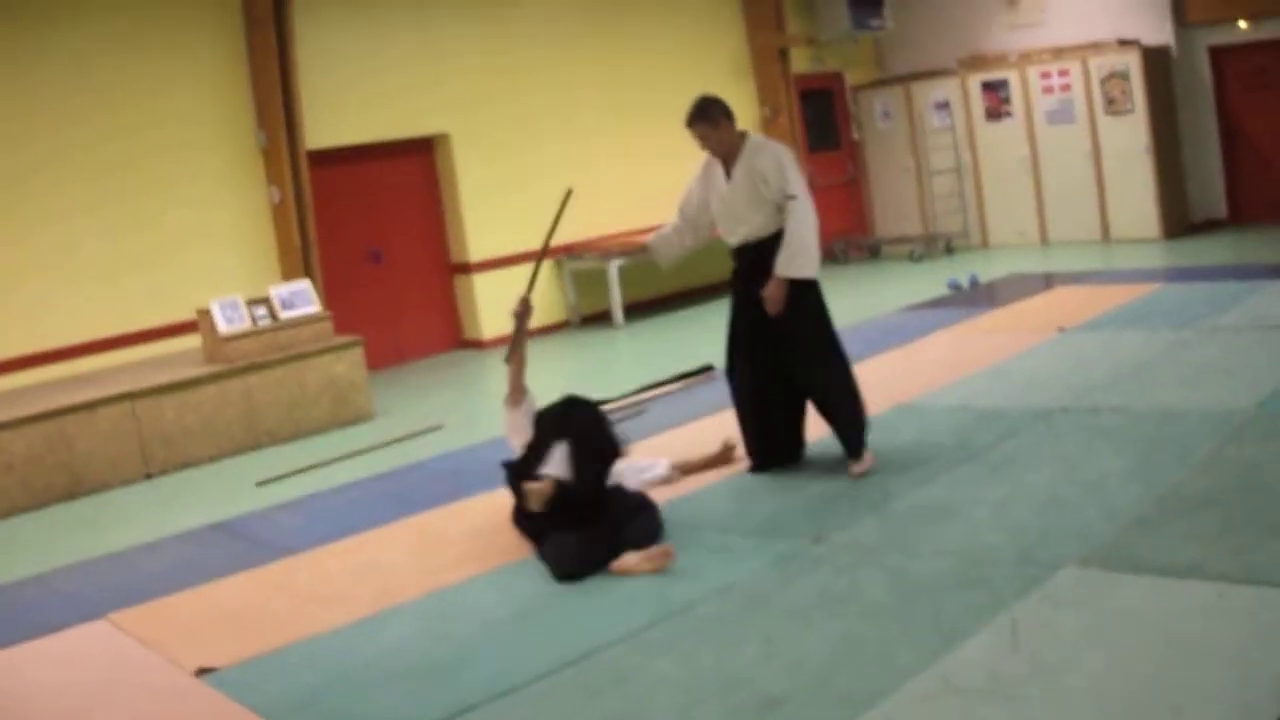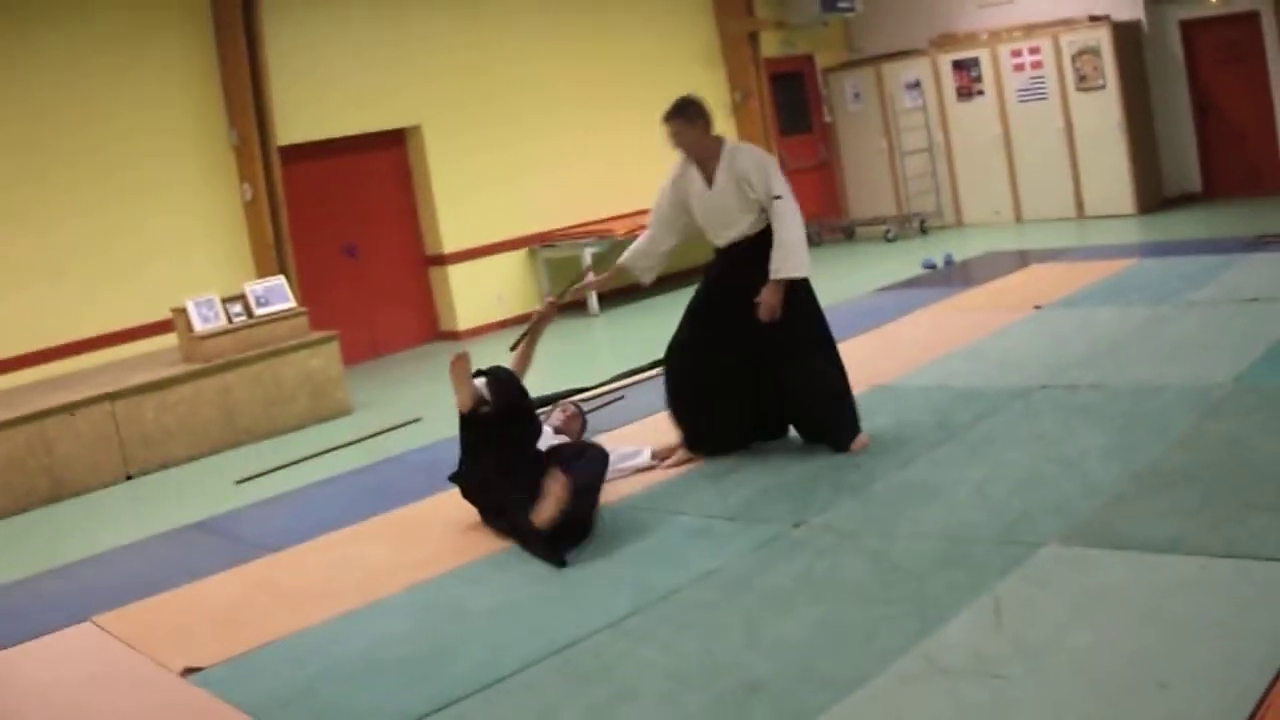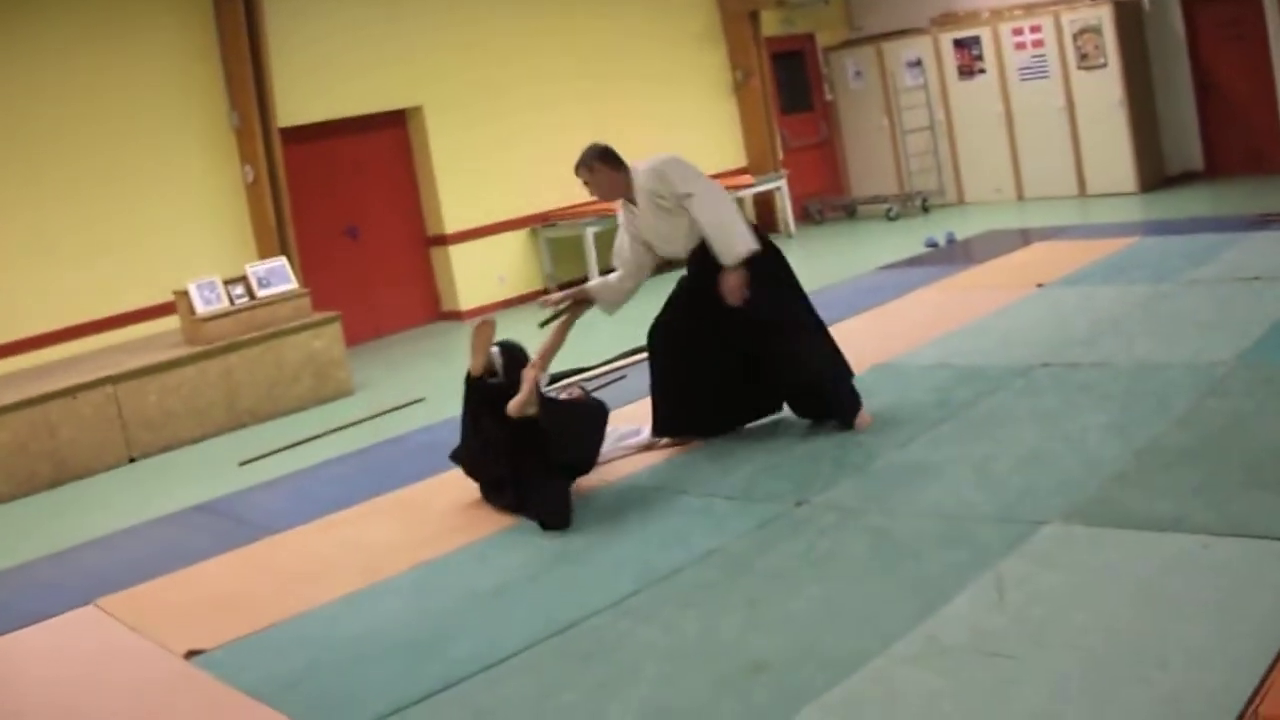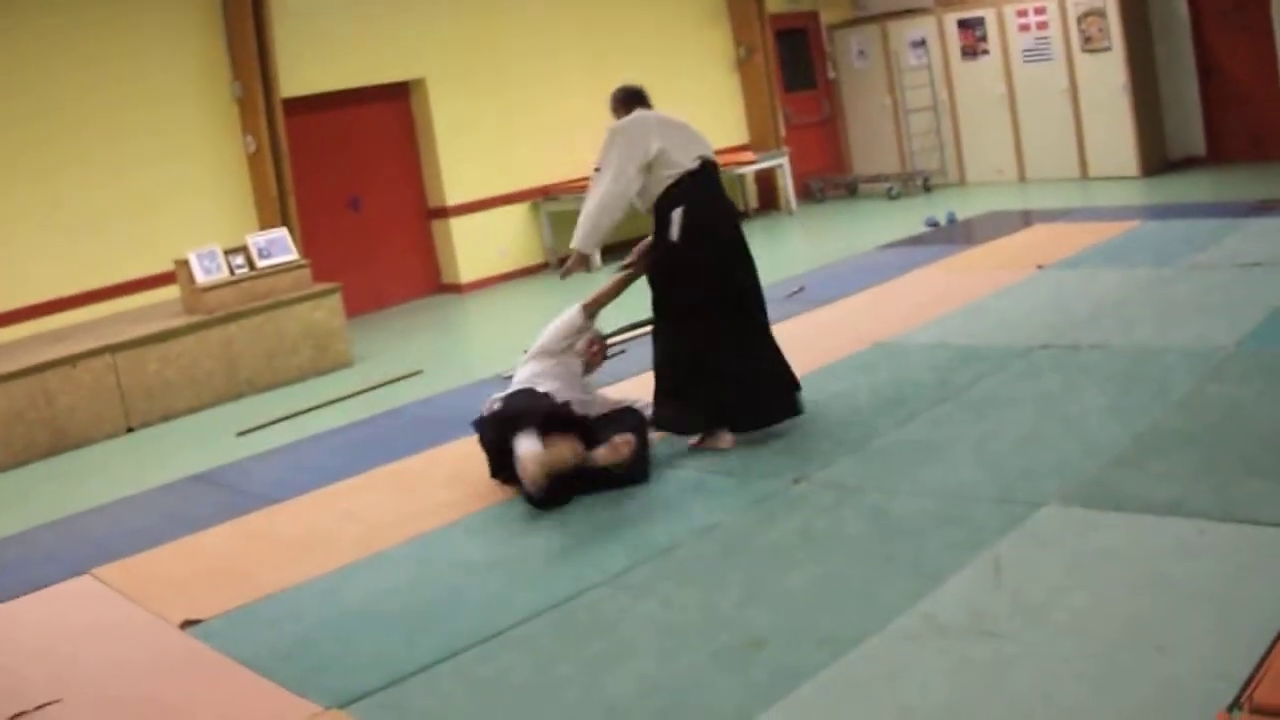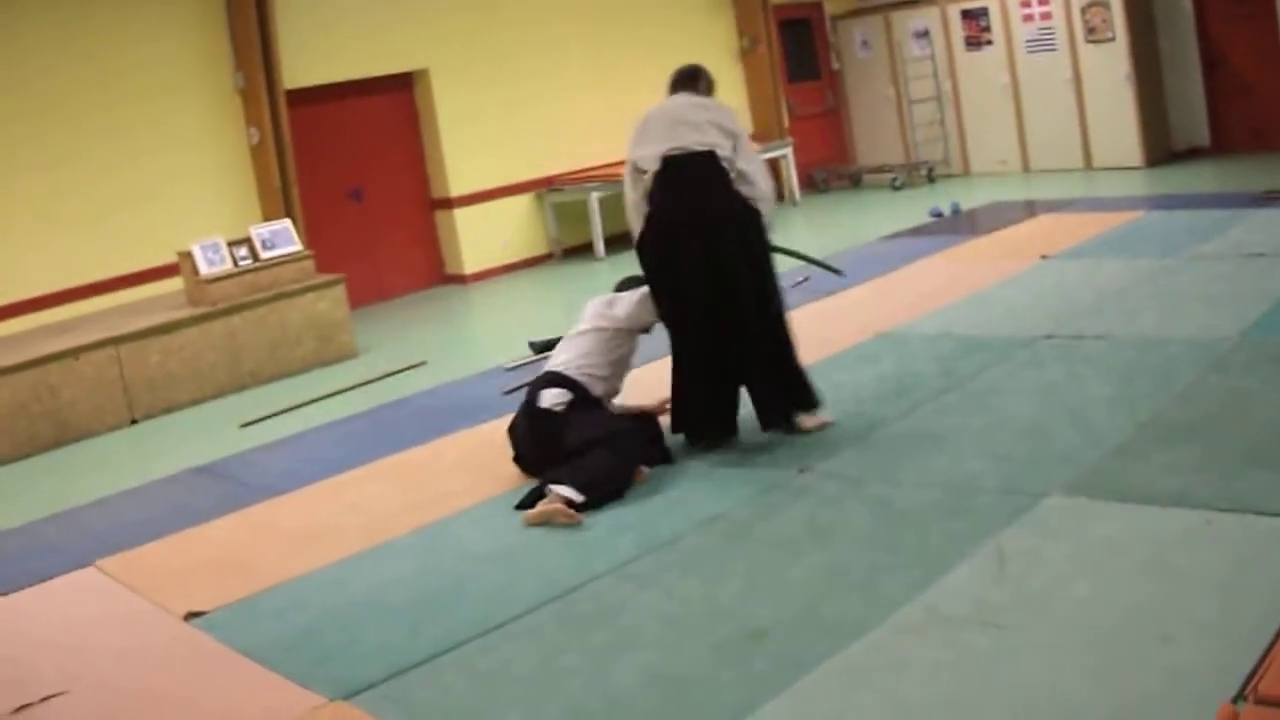
dt=0.4s
person 1, frame 1
left shoulder: (770, 156)
right shoulder: (709, 172)
left elbow: (801, 217)
right elbow: (688, 226)
left wrist: (783, 276)
left hip: (783, 268)
right hip: (748, 273)
left knee: (813, 357)
right knee: (752, 367)
left ankle: (856, 444)
right ankle: (776, 450)
person 1, frame 2
left shoulder: (750, 159)
right shoulder: (681, 177)
left elbow: (784, 216)
right elbow: (661, 231)
left wrist: (778, 281)
right wrist: (612, 273)
left hip: (771, 263)
right hip: (728, 269)
left knee: (799, 347)
right knee: (689, 353)
left ankle: (842, 430)
right ankle: (704, 438)
person 1, frame 3
left shoulder: (659, 172)
right shoulder: (627, 215)
left elbow: (713, 204)
right elbow: (630, 273)
left wrist: (734, 265)
right wrist: (582, 293)
left hip: (739, 258)
right hip: (707, 266)
left knee: (784, 328)
right knee: (671, 338)
left ankle: (845, 405)
right ankle: (690, 424)
person 1, frame 4
left shoulder: (625, 132)
right shoulder: (676, 127)
left elbow: (610, 192)
left wrist: (582, 248)
right wrist: (656, 242)
left hip: (689, 222)
right hip: (720, 214)
left knee: (688, 321)
right knee: (729, 311)
left ankle: (719, 422)
person 1, frame 5
left shoulder: (644, 126)
right shoulder: (718, 111)
left elbow: (635, 201)
right elbow: (756, 181)
left wrist: (649, 242)
right wrist: (753, 226)
left hip: (670, 214)
right hip: (722, 208)
left knee: (692, 322)
right knee: (756, 309)
left ankle: (706, 426)
right ankle: (795, 408)
person 2, frame 1
left shoulder: (611, 466)
right shoulder: (533, 438)
left elbow: (667, 468)
right elbow: (517, 394)
left wrist: (715, 459)
right wrist: (520, 327)
left knee: (638, 508)
person 2, frame 2
left shoulder: (575, 447)
right shoulder: (533, 430)
left elbow: (634, 457)
right elbow: (514, 376)
right wrist: (536, 328)
left knee: (594, 456)
left ankle: (546, 513)
right ankle: (470, 401)
person 2, frame 3
left shoulder: (577, 430)
left elbow: (629, 438)
right elbow: (541, 362)
right wrist: (572, 314)
left hip: (536, 482)
left knee: (596, 410)
left ankle: (529, 407)
right ankle: (482, 367)
person 2, frame 4
left shoulder: (585, 395)
right shoulder: (553, 352)
right elbow: (586, 310)
right wrist: (633, 272)
left knee: (630, 418)
left ankle: (595, 457)
right ankle: (532, 461)
person 2, frame 5
right shoulder: (611, 307)
left elbow: (602, 401)
left wrist: (650, 410)
left hip: (564, 406)
right hip: (555, 405)
left knee: (643, 427)
right knee: (621, 443)
right ankle: (557, 500)
